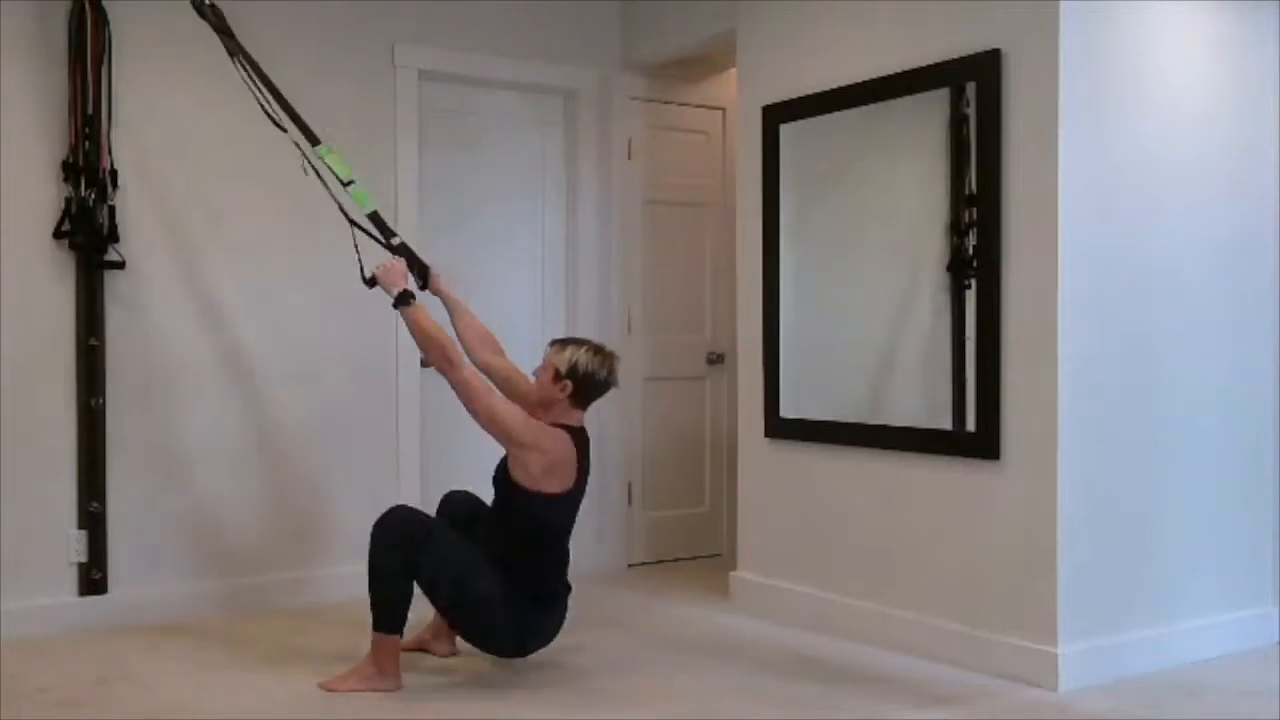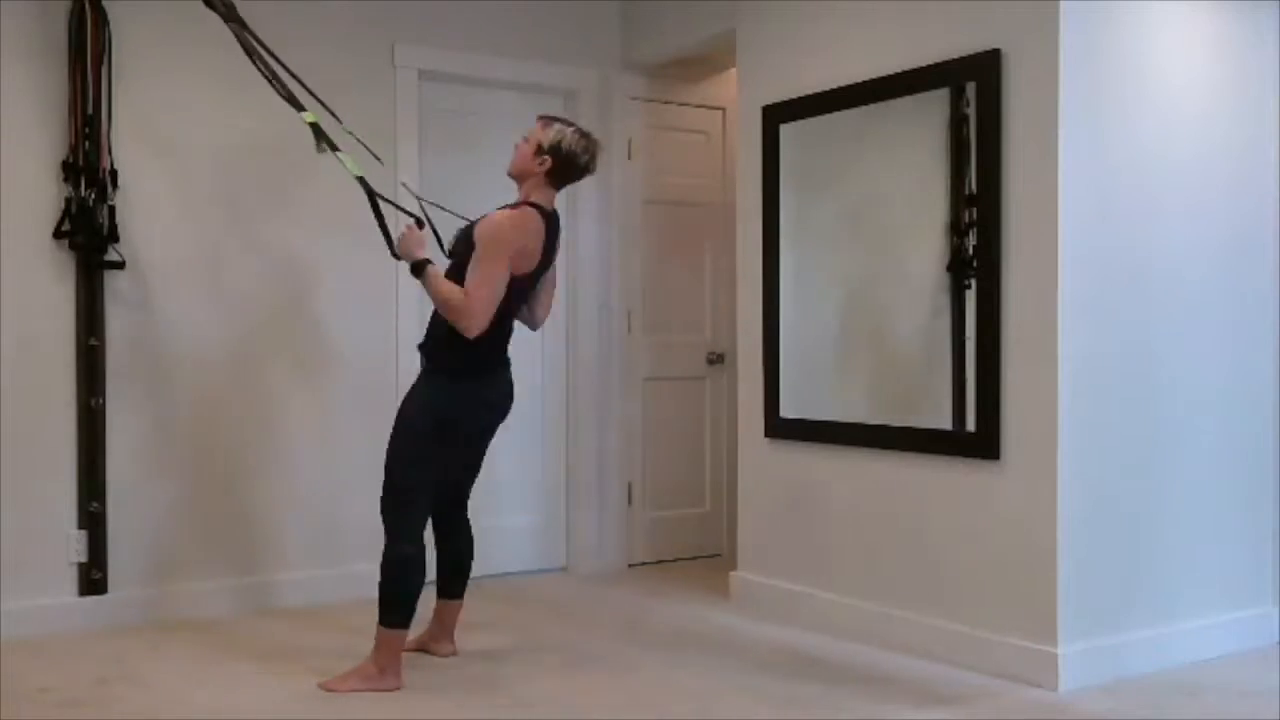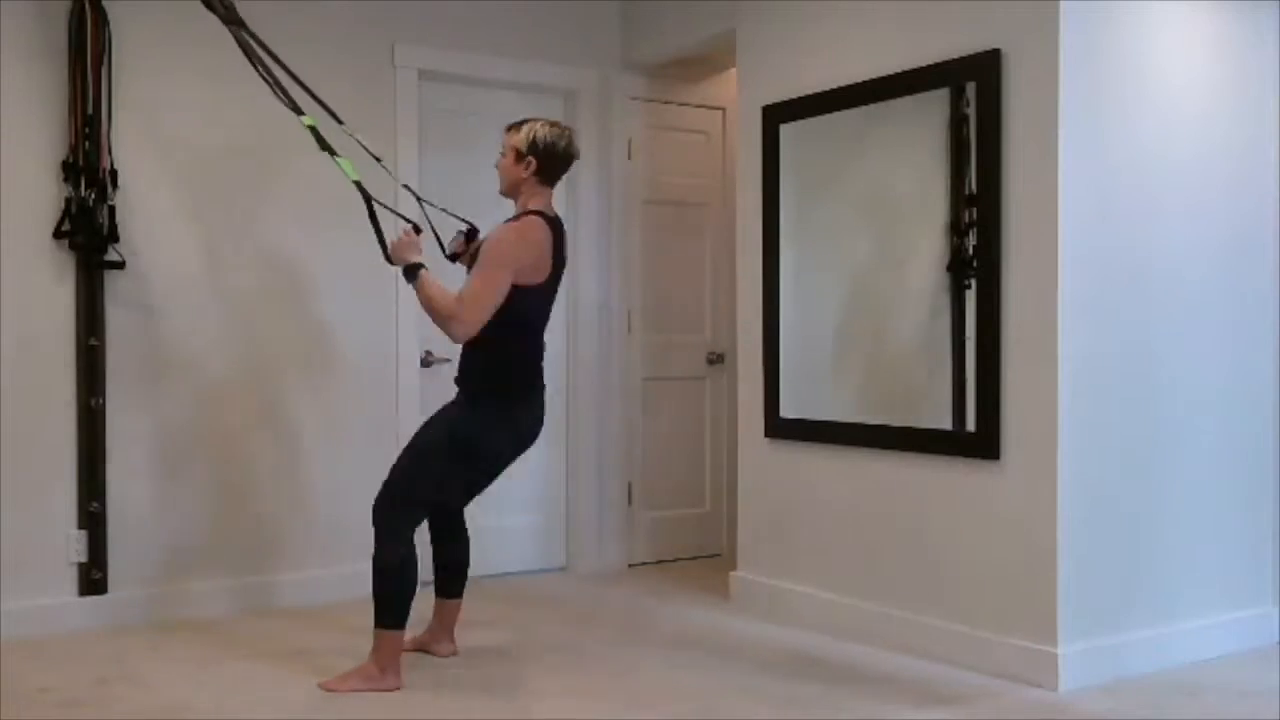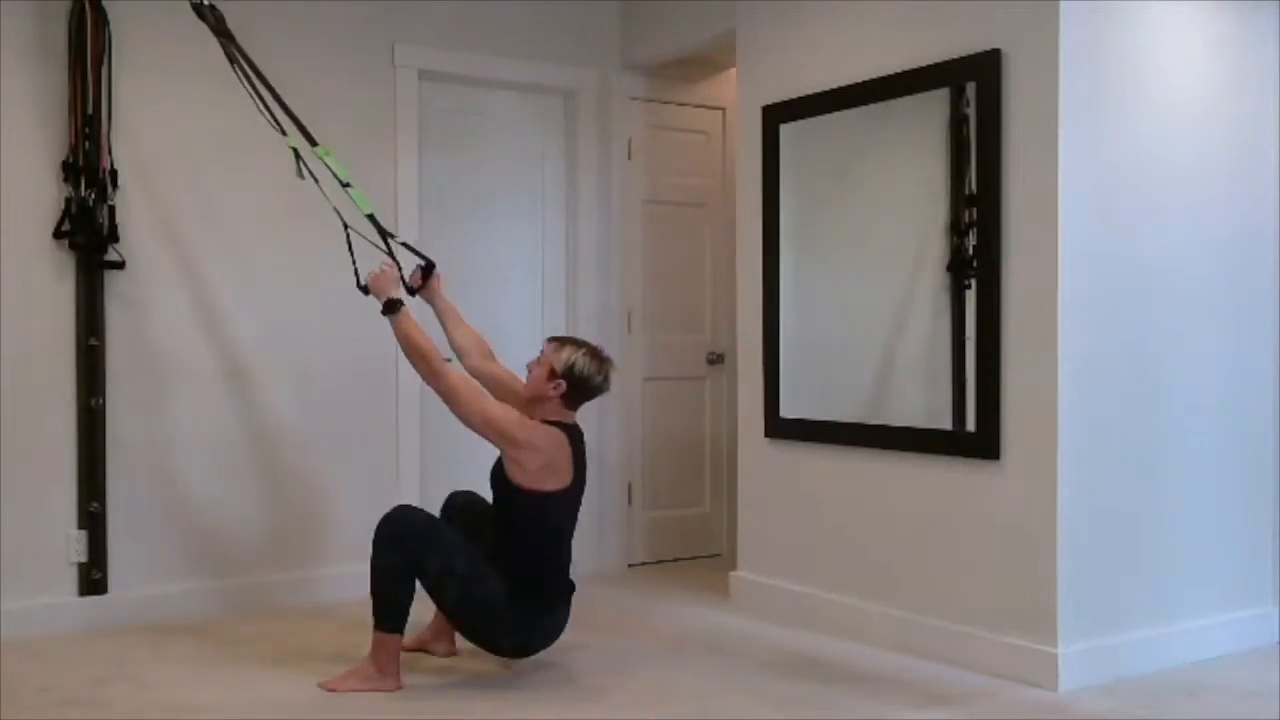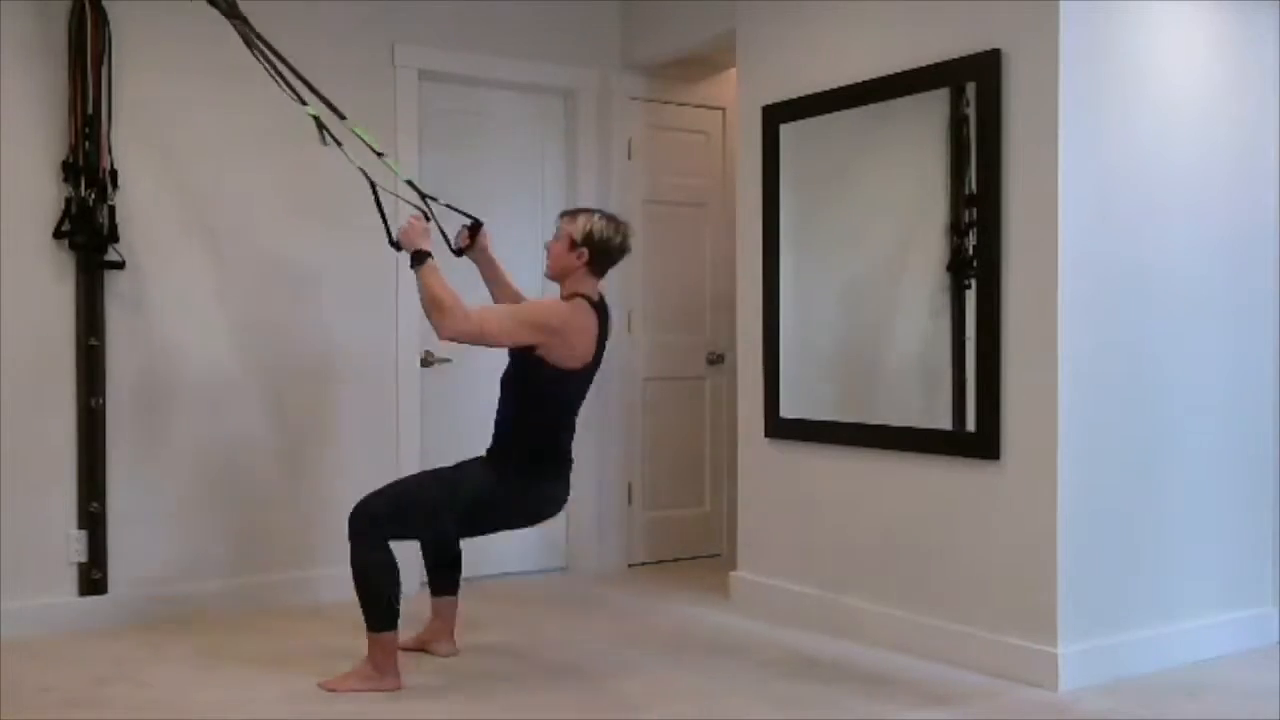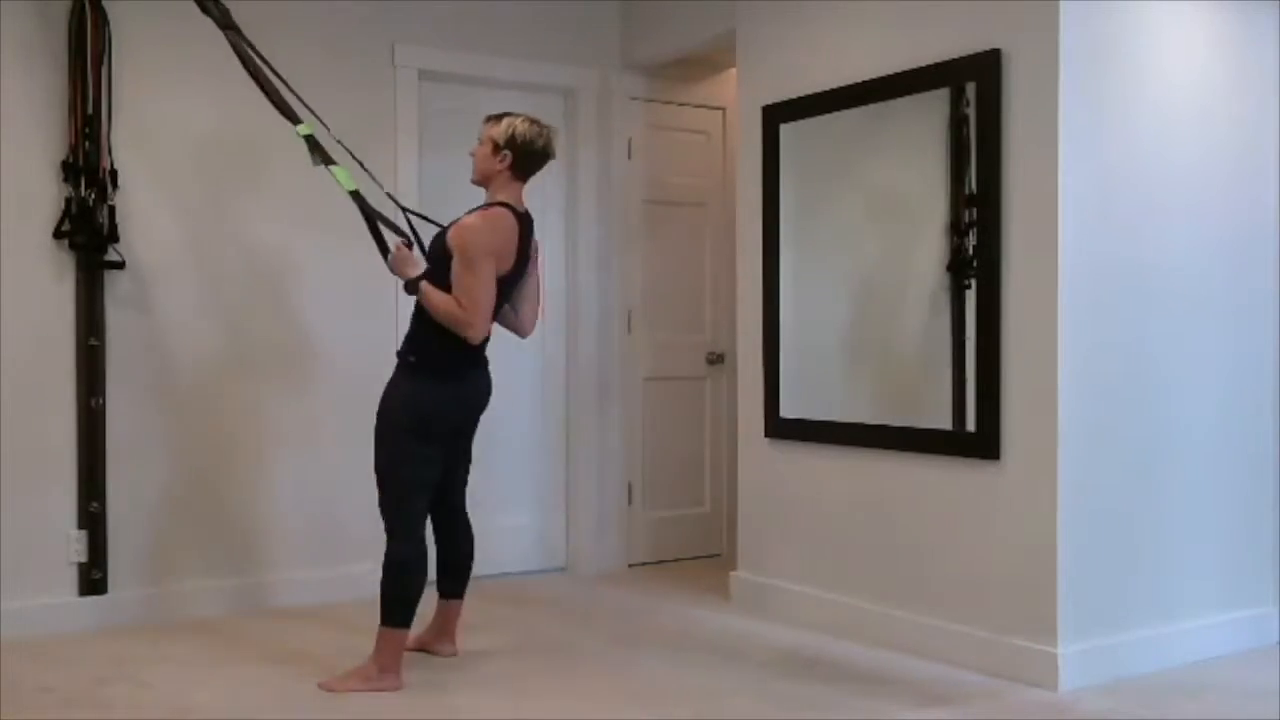
dt=0.2s
person 1, frame 1
left shoulder: (542, 441)
right shoulder: (564, 429)
left elbow: (454, 366)
right elbow: (491, 359)
left wrist: (403, 294)
right wrist: (443, 292)
right hip: (532, 598)
left knee: (395, 527)
right knee: (456, 509)
left ankle: (382, 667)
right ankle: (440, 634)
person 1, frame 2
left shoulder: (508, 225)
right shoulder: (546, 226)
left elbow: (470, 322)
left wrist: (421, 263)
left hip: (450, 388)
right hip: (488, 388)
left knee: (404, 516)
right knee: (449, 507)
left ankle: (384, 667)
right ankle: (440, 631)
person 1, frame 3
left shoulder: (514, 237)
right shoulder: (547, 230)
left elbow: (460, 323)
left wrist: (414, 266)
right wrist: (473, 259)
left hip: (491, 414)
right hip: (517, 409)
left knee: (393, 514)
right knee: (439, 504)
left ankle: (383, 667)
right ankle: (441, 633)
person 1, frame 4
left shoulder: (534, 442)
right shoulder: (553, 424)
left elbow: (438, 373)
right elbow: (479, 364)
left wrist: (392, 301)
right wrist: (434, 296)
left hip: (520, 617)
right hip: (538, 603)
left knee: (398, 529)
right knee: (462, 507)
left ankle: (381, 668)
right ankle: (440, 634)
person 1, frame 5
left shoulder: (564, 316)
right shoulder: (587, 310)
left elbow: (453, 327)
right elbow: (524, 317)
left wrist: (421, 253)
right wrist: (484, 258)
left hip: (517, 482)
right hip: (542, 481)
left knee: (369, 520)
right knee: (435, 512)
left ankle: (381, 667)
right ankle: (441, 631)
person 1, frame 6
left shoulder: (482, 228)
right shoulder: (518, 225)
left elbow: (472, 326)
right elbow: (521, 321)
left wrist: (415, 277)
left hip: (427, 388)
right hip: (462, 386)
left knee: (406, 518)
right knee: (446, 508)
left ankle: (384, 668)
right ankle: (442, 632)
